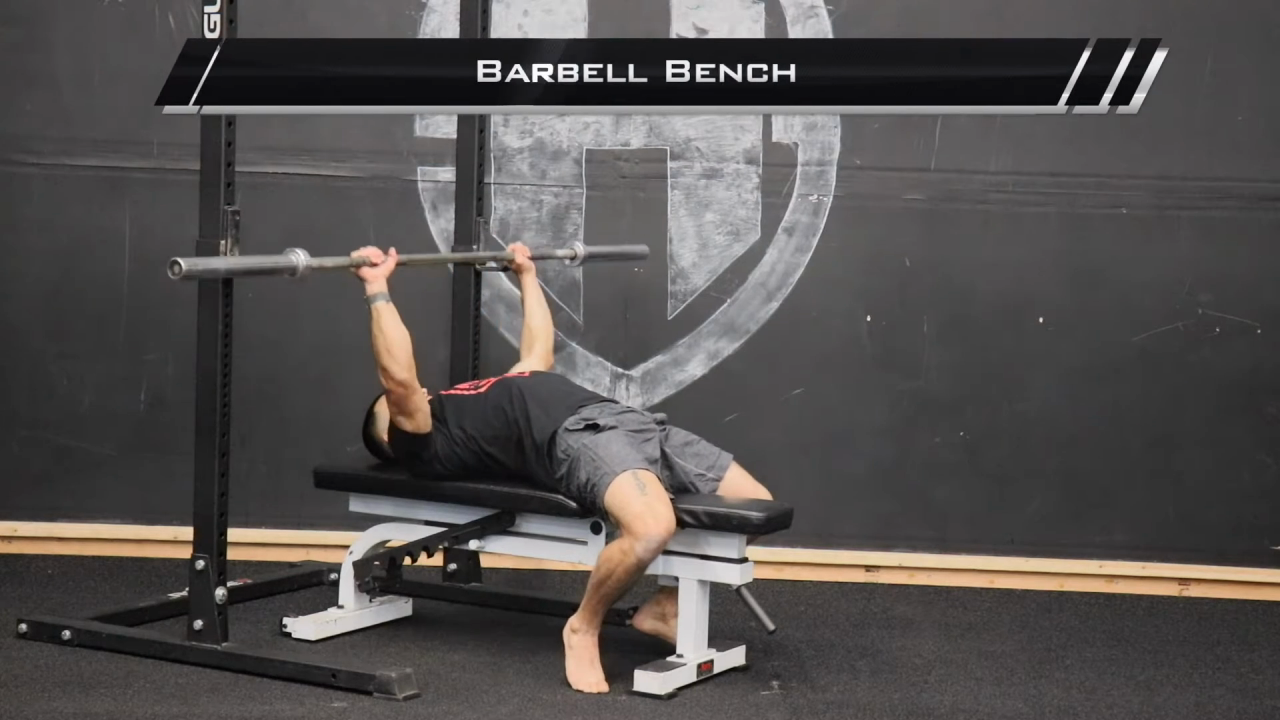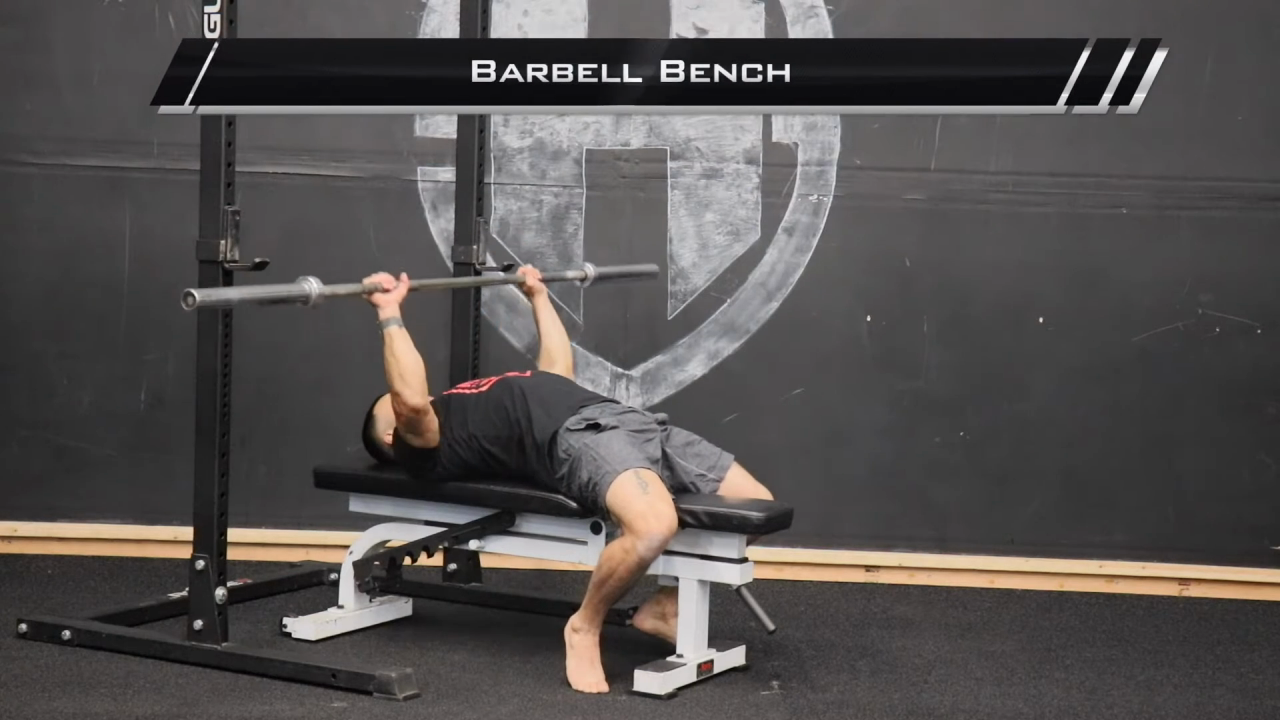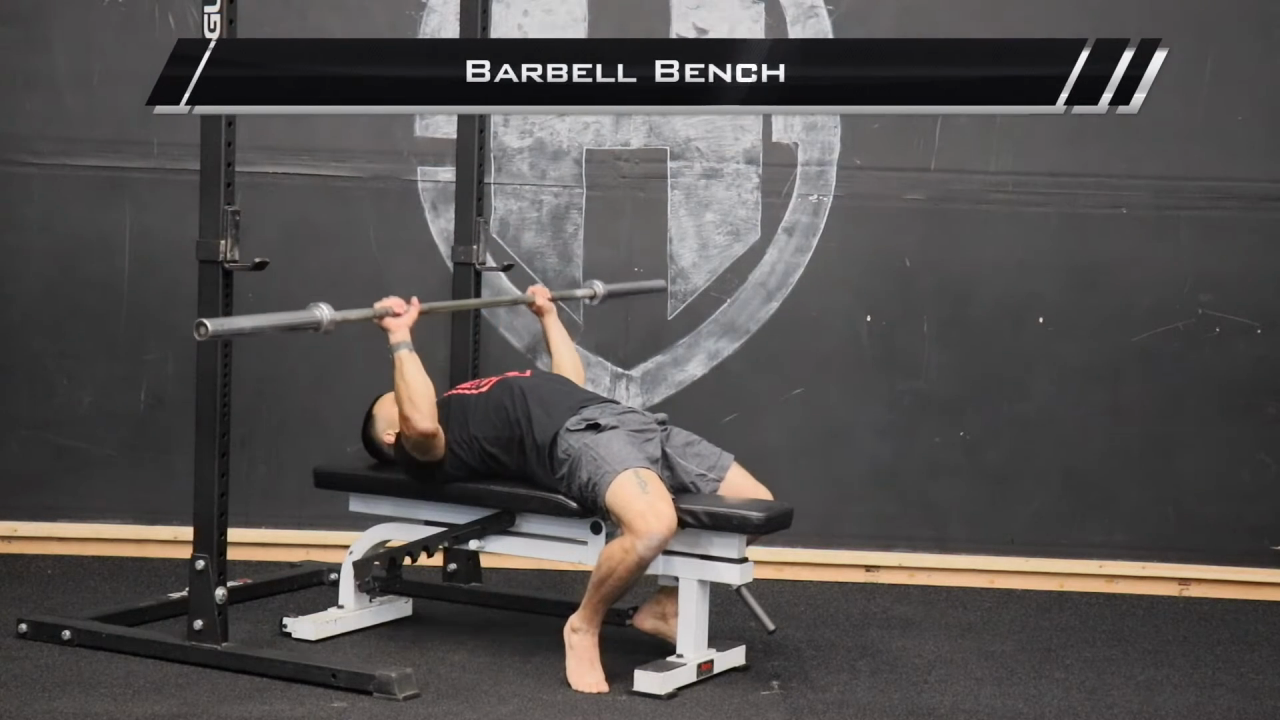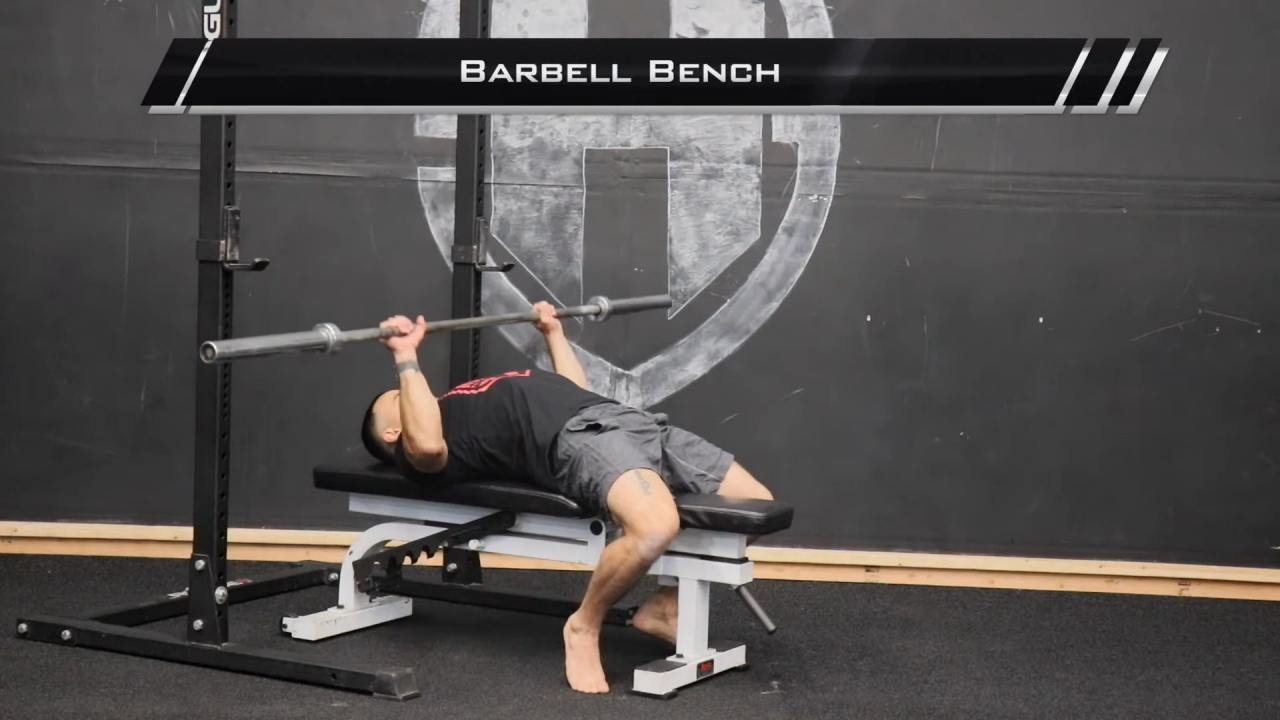
dt=0.2s
person 1, frame 1
left shoulder: (479, 408)
right shoulder: (424, 445)
left elbow: (539, 351)
right elbow: (397, 375)
left wrist: (526, 275)
right wrist: (377, 288)
right knee: (651, 527)
left ankle: (666, 606)
right ankle: (584, 627)
person 1, frame 2
left shoulder: (477, 412)
right shoulder: (427, 447)
left elbow: (558, 367)
right elbow: (410, 399)
left wrist: (538, 296)
right wrist: (389, 314)
right knee: (653, 526)
left ankle: (665, 606)
right ankle: (584, 627)
person 1, frame 3
left shoulder: (476, 410)
right shoulder: (423, 448)
left elbow: (571, 382)
right elbow: (422, 424)
left wrist: (548, 315)
right wrist: (400, 337)
right knee: (653, 526)
left ankle: (665, 606)
right ankle: (584, 627)
person 1, frame 4
left shoulder: (473, 406)
right shoulder: (417, 448)
left elbow: (575, 392)
right elbow: (427, 444)
left wrist: (553, 331)
right wrist: (405, 356)
right knee: (655, 527)
left ankle: (666, 606)
right ankle: (584, 626)
